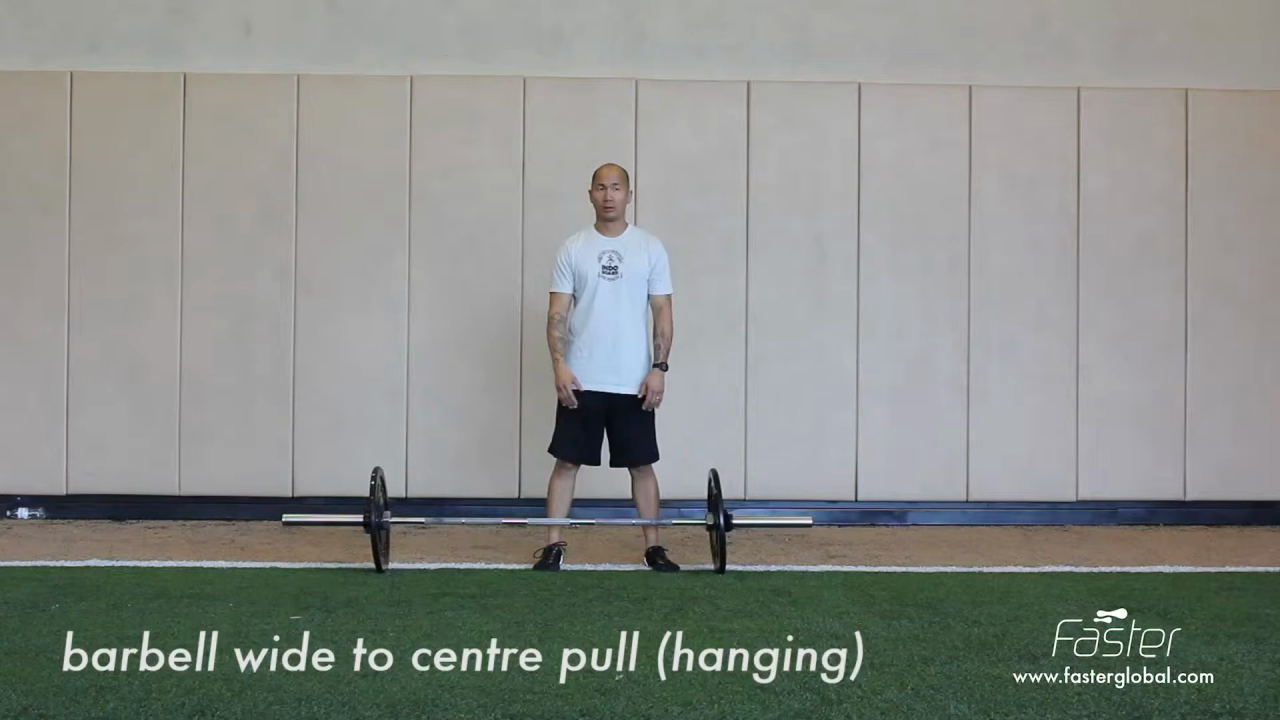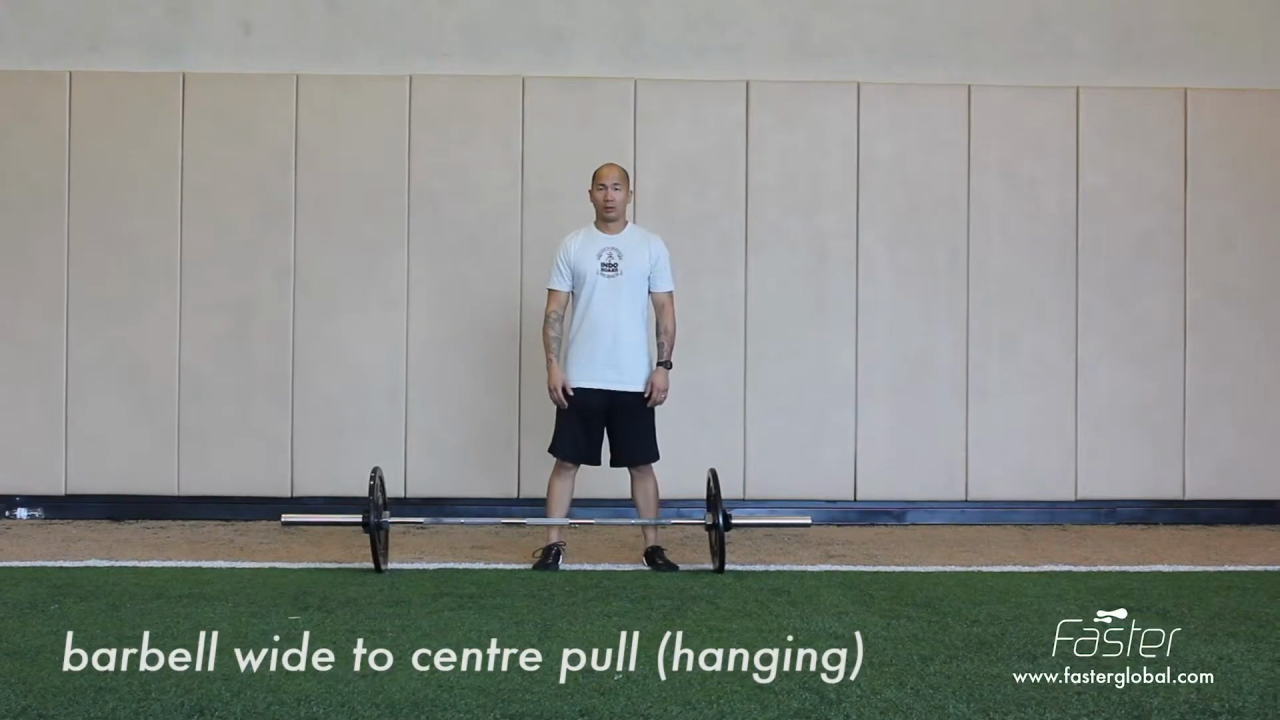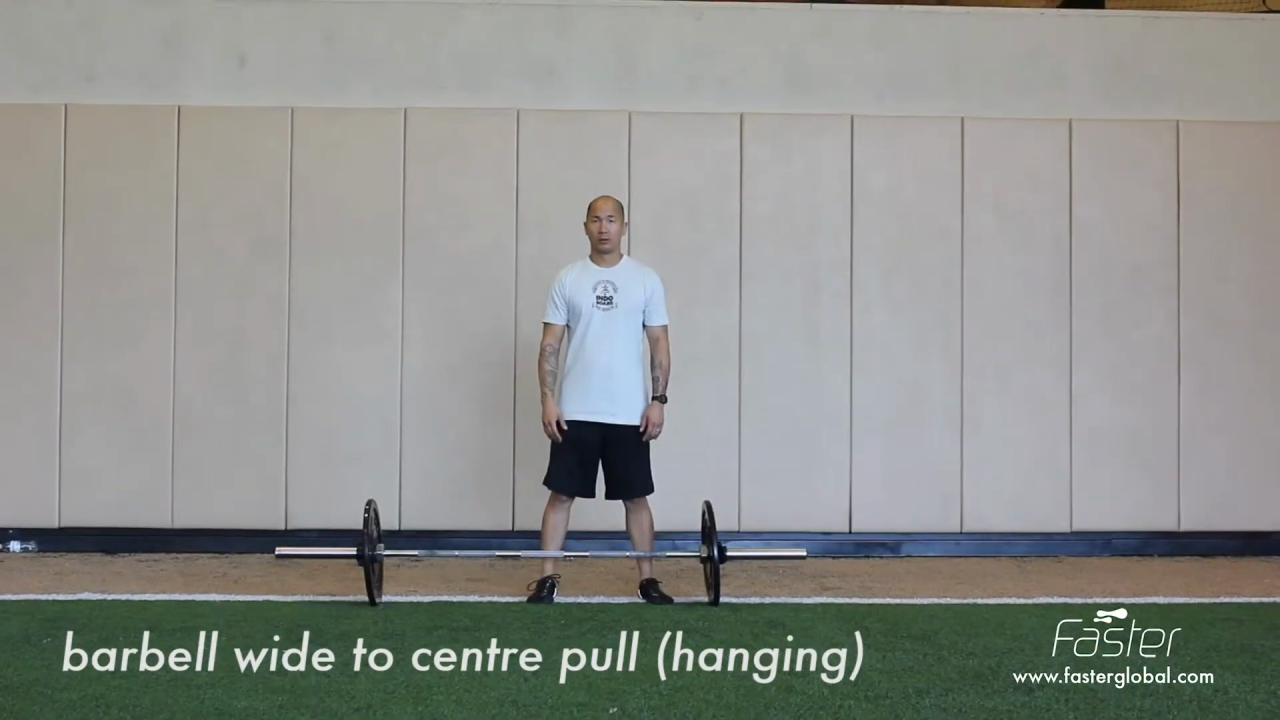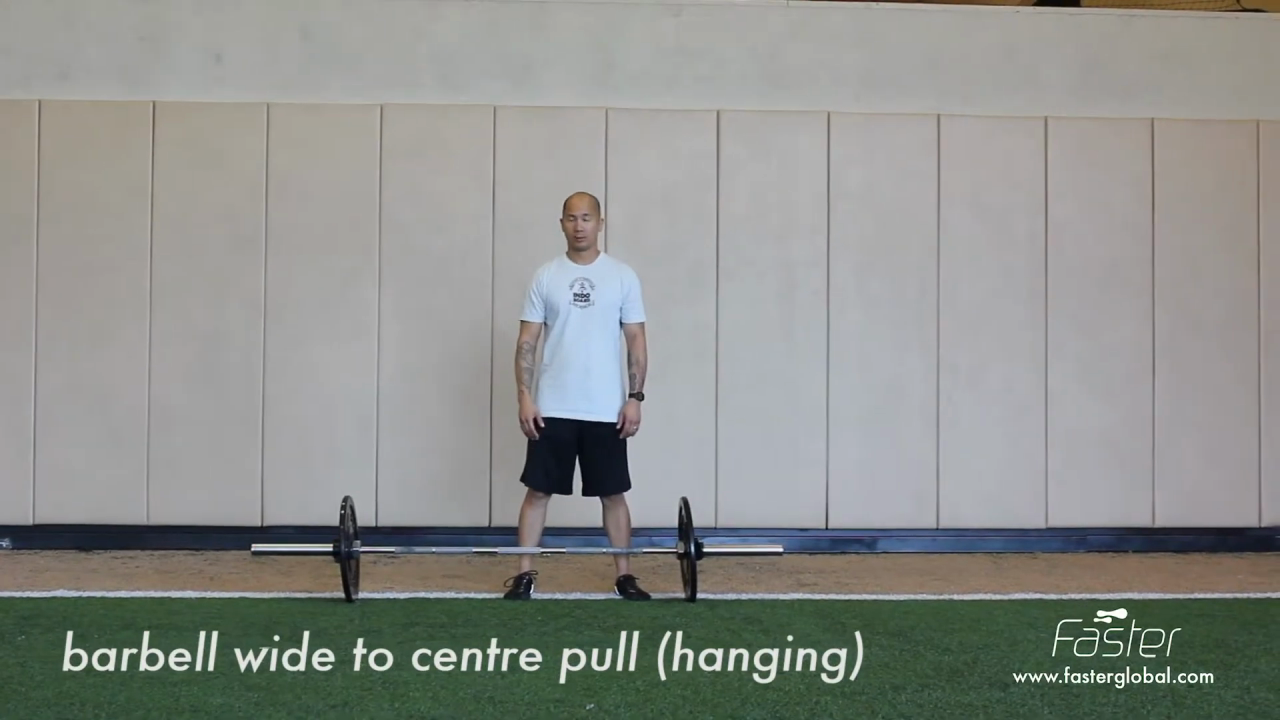
dt=1s
person 1, frame 1
left shoulder: (650, 247)
right shoulder: (573, 248)
left elbow: (662, 313)
right elbow: (557, 313)
left wrist: (658, 369)
right wrist: (560, 365)
left hip: (633, 382)
right hip: (582, 381)
left knee: (641, 463)
right knee: (567, 461)
left ankle: (653, 546)
right ankle: (553, 544)
person 1, frame 2
left shoulder: (651, 245)
right shoulder: (572, 245)
left elbow: (665, 310)
right elbow: (554, 310)
left wrist: (663, 366)
right wrist: (553, 365)
left hip: (634, 380)
right hip: (581, 379)
left knee: (641, 463)
right knee: (566, 461)
left ankle: (652, 546)
right ankle: (553, 544)
person 1, frame 3
left shoulder: (645, 279)
right shoulder: (567, 279)
left elbow: (659, 344)
right elbow: (550, 344)
left wrist: (658, 401)
right wrist: (548, 400)
left hip: (629, 413)
right hip: (576, 412)
left knee: (636, 496)
right knee: (561, 493)
left ankle: (647, 579)
right ankle: (548, 577)
person 1, frame 4
left shoulder: (622, 275)
right shoulder: (545, 276)
left elbow: (636, 341)
right elbow: (527, 341)
left wrist: (635, 398)
right wrist: (524, 397)
left hip: (606, 410)
right hip: (553, 409)
left knee: (613, 493)
right knee: (538, 490)
left ankle: (623, 575)
right ankle: (524, 574)
